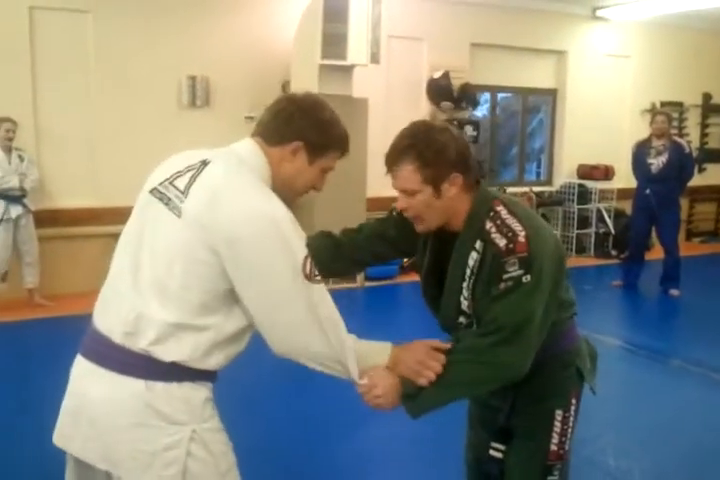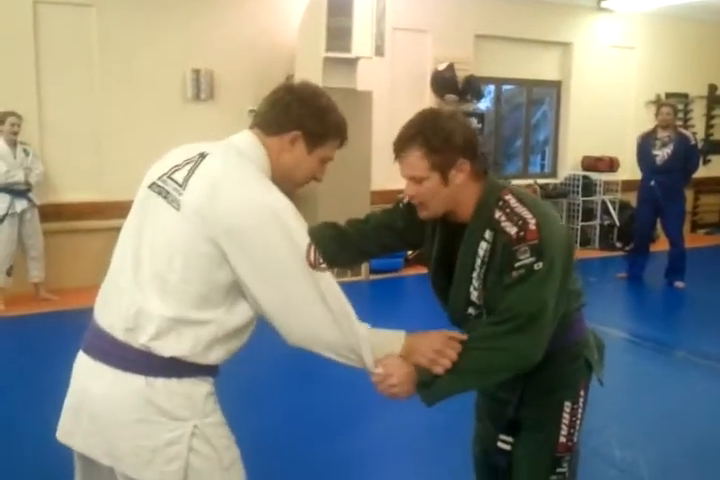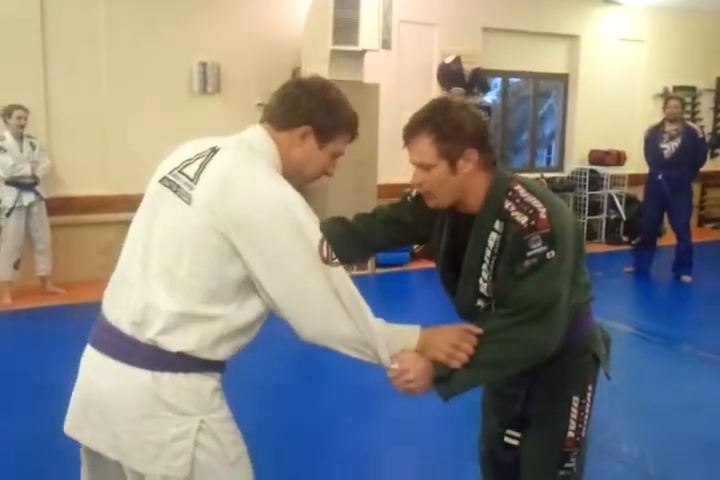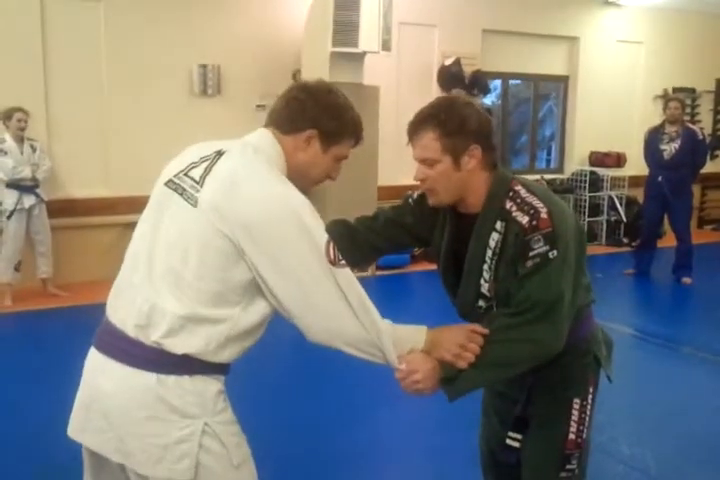
dt=0.2s
person 1, frame 1
left shoulder: (182, 165)
right shoulder: (257, 213)
right elbow: (304, 332)
right wrist: (389, 358)
left hip: (94, 377)
right hip: (156, 403)
person 1, frame 2
left shoulder: (182, 159)
right shoulder: (256, 203)
right elbow: (313, 319)
right wrist: (403, 346)
left hip: (98, 374)
right hip: (159, 399)
person 1, frame 3
left shoulder: (194, 153)
right shoulder: (266, 198)
right elbow: (325, 314)
right wrist: (419, 341)
left hip: (105, 367)
right hip: (164, 394)
person 1, frame 4
left shoulder: (199, 157)
right shoulder: (271, 200)
right elbow: (332, 314)
right wrist: (426, 342)
left hip: (108, 369)
right hip: (168, 396)
person 2, frame 1
left shoulder: (519, 243)
right shoulder: (422, 217)
left elbow: (504, 352)
right elbow: (354, 247)
left wrist: (407, 386)
left hip: (545, 371)
right hip: (494, 368)
person 2, frame 2
left shoulder: (528, 231)
right shoulder: (428, 209)
left elbow: (519, 341)
right elbow: (360, 237)
left wrist: (422, 374)
left hip: (553, 364)
right hip: (499, 358)
person 2, frame 3
left shoulder: (538, 222)
right shoulder: (435, 203)
left elbow: (535, 331)
right elbow: (369, 231)
left wrist: (439, 367)
left hip: (561, 359)
right hip: (505, 354)
person 2, frame 4
left shoulder: (539, 222)
right shoulder: (437, 204)
left elbow: (539, 331)
right elbow: (371, 234)
left wrist: (446, 368)
left hip: (562, 360)
right hip: (507, 355)
person 3, frame 1
left shoulder: (21, 155)
left elbow: (34, 177)
left wrist: (23, 187)
right wrist: (19, 181)
left hip: (21, 207)
left knee: (30, 251)
left ankle: (34, 294)
person 3, frame 2
left shoulder: (26, 149)
left elbow: (38, 171)
left wrist: (28, 181)
right wrist: (25, 175)
left hip: (26, 201)
left knee: (35, 245)
left ankle: (40, 289)
person 3, frame 3
left shoulder: (33, 142)
left elbow: (45, 164)
left wrist: (35, 175)
right wrist: (31, 169)
left hip: (34, 194)
left knee: (43, 239)
left ankle: (47, 282)
person 3, frame 4
left shoulder: (33, 145)
left elbow: (46, 166)
left wrist: (35, 177)
right wrist: (31, 171)
left hip: (34, 196)
left knee: (43, 241)
left ankle: (48, 284)
person 4, frame 1
left shoulder: (680, 147)
right shoulder: (640, 147)
left elbow: (687, 171)
left wrist: (673, 190)
right wrist: (646, 186)
left hip: (667, 202)
right hip: (643, 199)
left knee: (670, 243)
right knee: (636, 240)
left ankle: (670, 284)
right ankle: (629, 279)
person 4, frame 2
left shoulder: (685, 138)
right shoulder: (645, 138)
left elbow: (692, 163)
left wrist: (678, 181)
right wrist: (651, 177)
left hip: (672, 193)
right hip: (648, 190)
left knee: (675, 235)
right knee: (641, 232)
left ankle: (676, 276)
right ankle: (633, 271)
person 4, frame 3
left shoulder: (693, 132)
right shoulder: (652, 131)
left elbow: (700, 156)
left wrist: (686, 175)
right wrist: (658, 171)
left hip: (679, 187)
right hip: (655, 184)
left knee: (682, 229)
right knee: (648, 226)
left ankle: (683, 270)
right ankle: (640, 265)
person 4, frame 4
left shoulder: (693, 133)
right shoulder: (652, 133)
left elbow: (700, 158)
left wrist: (686, 176)
right wrist: (658, 173)
left hip: (679, 188)
right hip: (655, 186)
left knee: (682, 231)
right knee: (649, 228)
left ankle: (683, 272)
right ankle: (641, 267)
